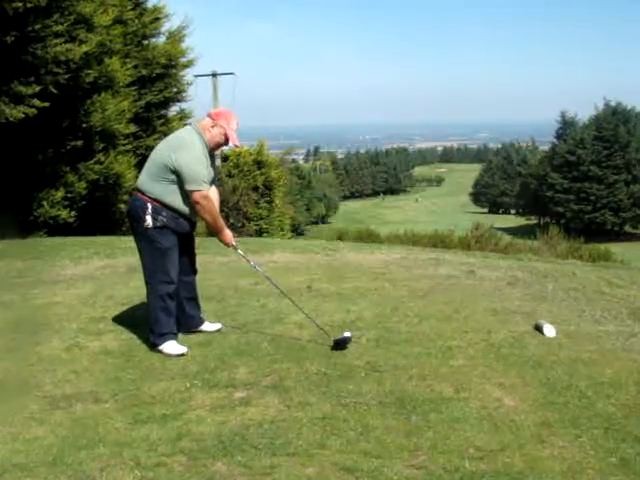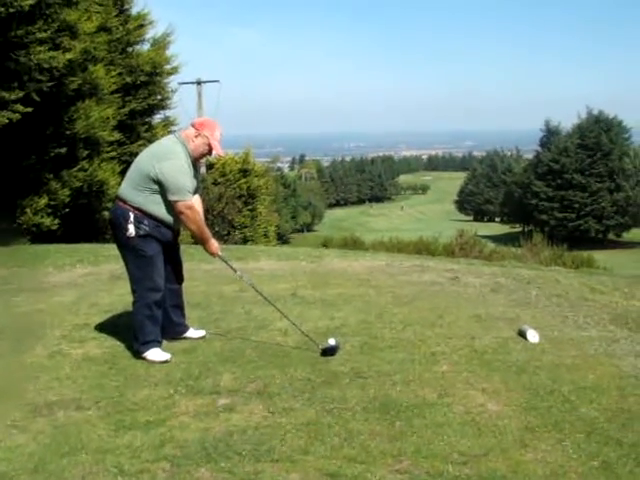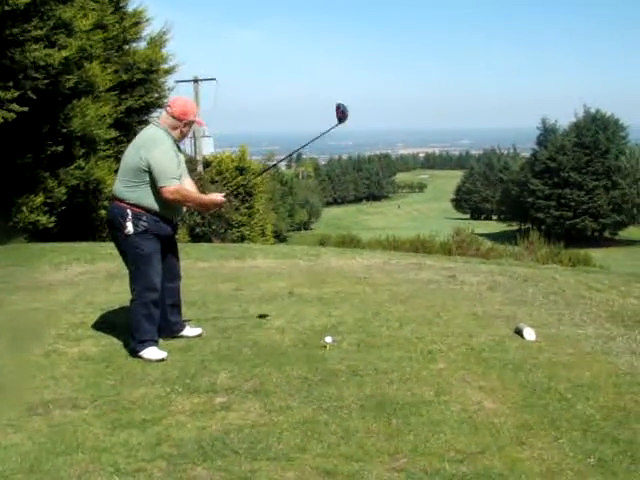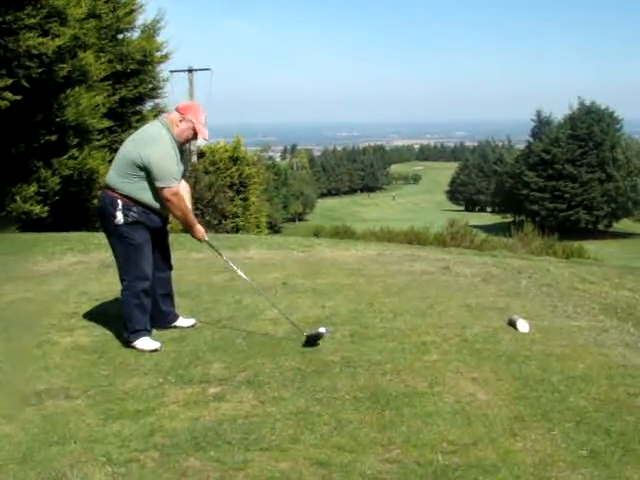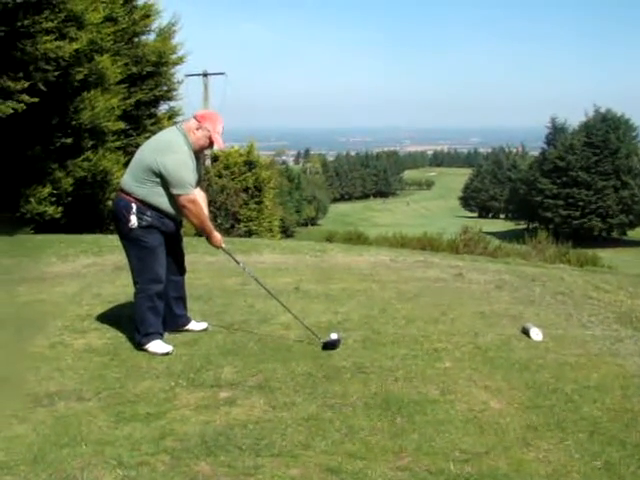
dt=1s
person 1, frame 1
left shoulder: (202, 145)
right shoulder: (190, 148)
left elbow: (210, 189)
right elbow: (200, 199)
left wrist: (216, 225)
right wrist: (221, 230)
left hip: (176, 216)
right hip: (154, 215)
left knee: (185, 271)
right knee: (164, 277)
left ankle: (190, 320)
right ankle: (163, 337)
person 1, frame 2
left shoulder: (186, 155)
right shoulder: (173, 159)
left elbow: (194, 198)
right elbow: (185, 209)
left wrist: (203, 235)
right wrist: (207, 240)
left hip: (159, 224)
right hip: (136, 223)
left knee: (172, 278)
right knee: (150, 285)
left ankle: (174, 327)
right ankle: (147, 344)
person 1, frame 3
left shoulder: (164, 138)
right shoulder: (158, 146)
left elbow: (183, 178)
right elbow: (171, 191)
left wrist: (201, 201)
right wrist: (206, 200)
left hip: (156, 221)
right hip: (135, 221)
left knee: (169, 276)
right knee: (148, 283)
left ankle: (170, 325)
right ankle: (143, 342)
person 1, frame 4
left shoulder: (170, 138)
right shoulder: (159, 144)
left elbow: (180, 183)
right elbow: (170, 195)
left wrist: (190, 218)
right wrist: (193, 225)
left hip: (147, 212)
right hip: (125, 212)
left knee: (161, 266)
right knee: (138, 274)
left ankle: (164, 316)
right ankle: (136, 333)
person 1, frame 5
left shoulder: (190, 146)
right shoulder: (175, 151)
left elbow: (196, 189)
right elbow: (187, 202)
left wrist: (208, 225)
right wrist: (210, 233)
left hip: (162, 215)
right hip: (138, 215)
left knee: (174, 269)
right knee: (151, 277)
left ankle: (176, 320)
right ankle: (148, 335)
